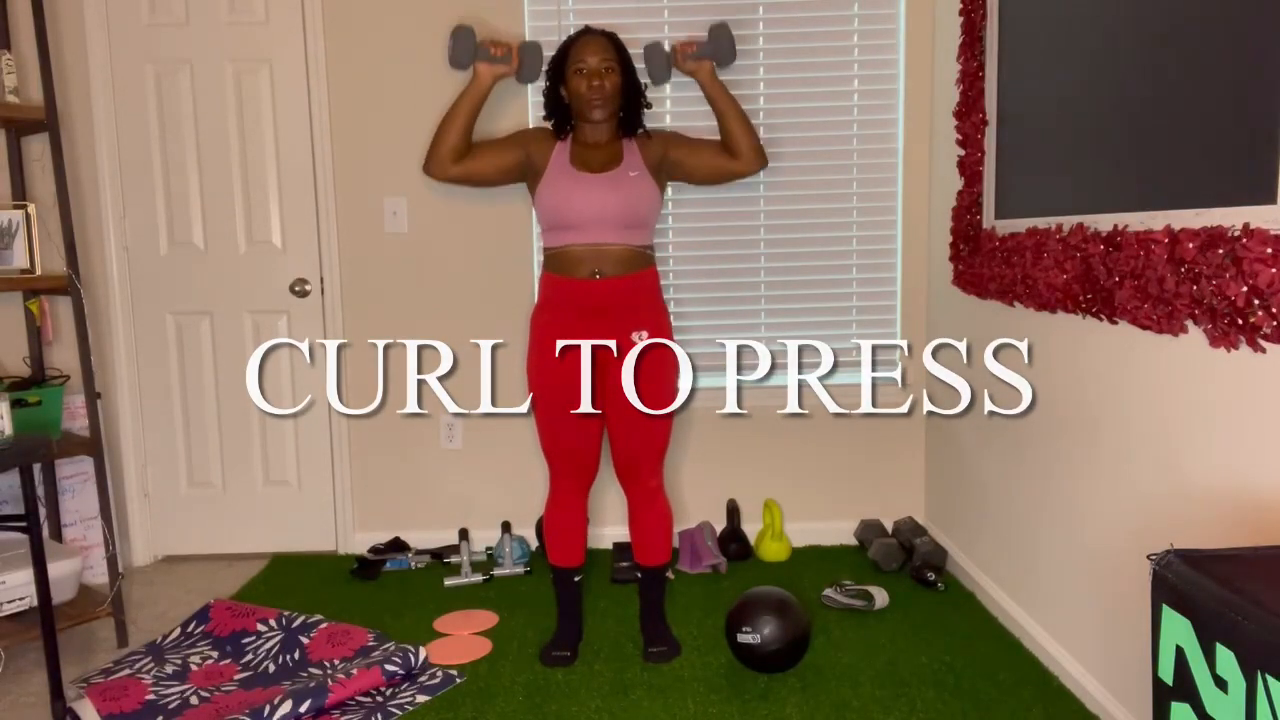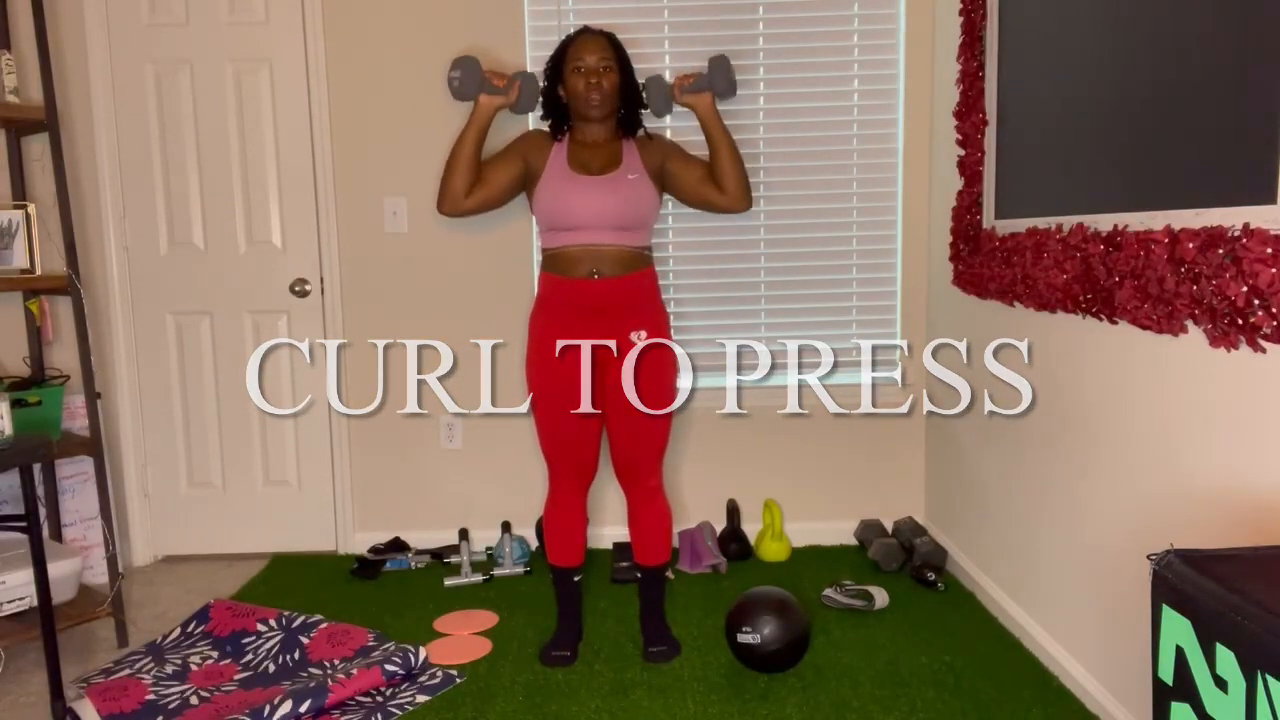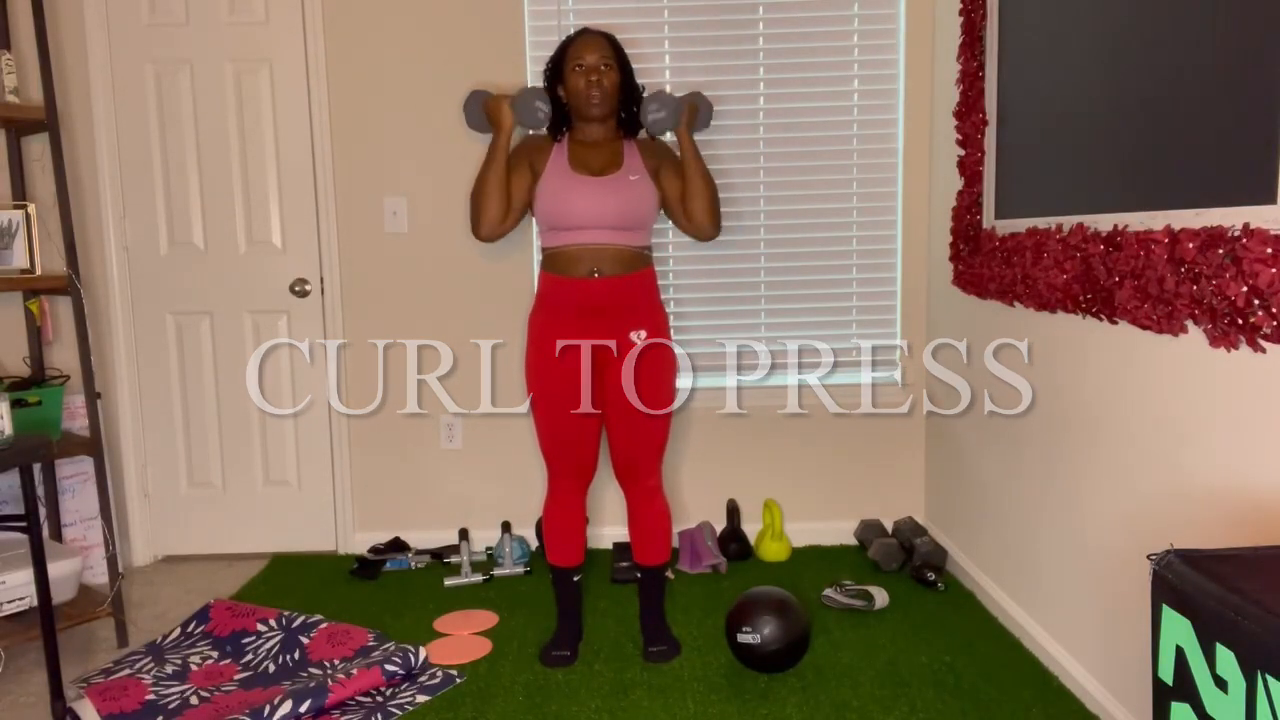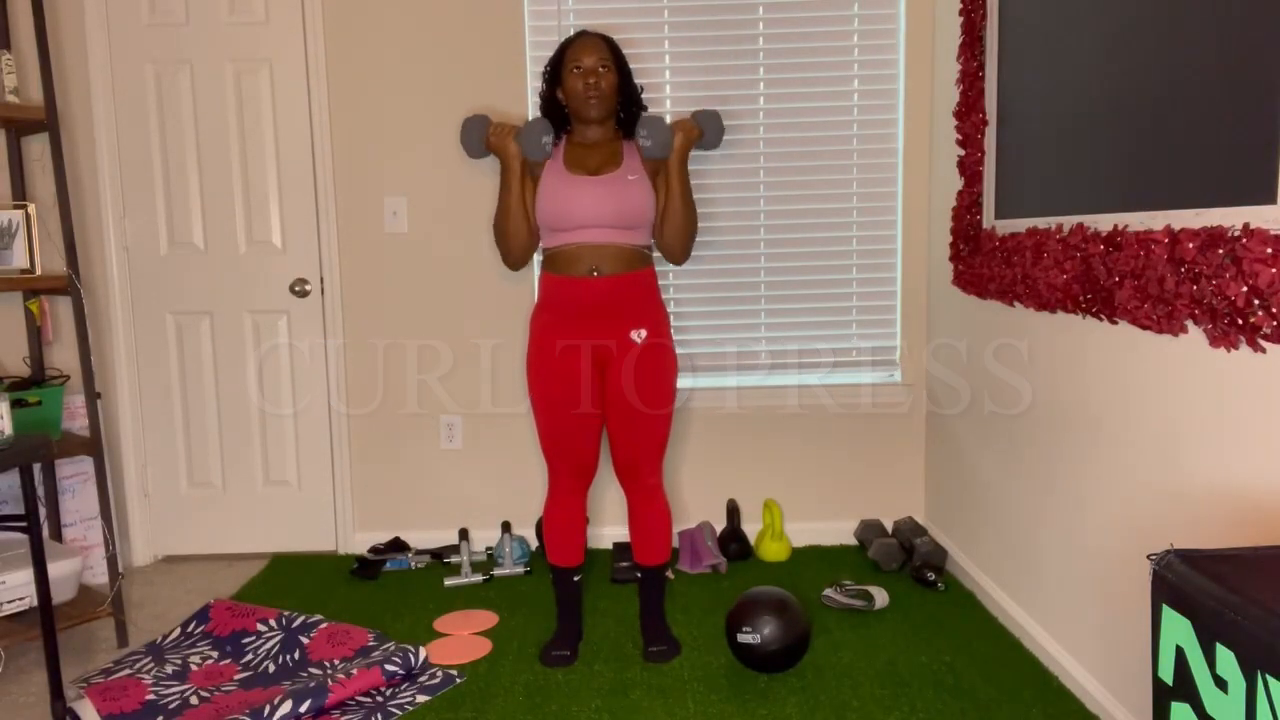
dt=0.3s
person 1, frame 1
left shoulder: (654, 150)
right shoulder: (538, 150)
left elbow: (748, 160)
right elbow: (442, 164)
left wrist: (708, 81)
right wrist: (479, 85)
left hip: (639, 322)
right hip: (561, 325)
left knee: (643, 477)
right knee: (568, 479)
left ankle: (654, 617)
right ankle: (568, 620)
person 1, frame 2
left shoulder: (652, 153)
right shoulder: (536, 151)
left elbow: (735, 197)
right elbow: (454, 199)
left wrist: (707, 113)
right wrist: (483, 112)
left hip: (637, 323)
right hip: (560, 325)
left knee: (643, 477)
right knee: (567, 479)
left ankle: (653, 616)
right ankle: (568, 620)
person 1, frame 3
left shoulder: (651, 152)
right shoulder: (537, 152)
left elbow: (705, 225)
right elbow: (487, 225)
left wrist: (686, 140)
right wrist: (501, 137)
left hip: (637, 323)
right hip: (559, 326)
left knee: (641, 477)
right knee: (566, 479)
left ankle: (653, 616)
right ankle: (568, 620)
person 1, frame 4
left shoulder: (648, 156)
right shoulder: (538, 159)
left elbow: (677, 246)
right elbow: (514, 252)
left wrist: (678, 158)
right wrist: (510, 163)
left hip: (638, 324)
right hip: (560, 327)
left knee: (643, 476)
right knee: (567, 479)
left ankle: (653, 616)
right ankle: (567, 620)
